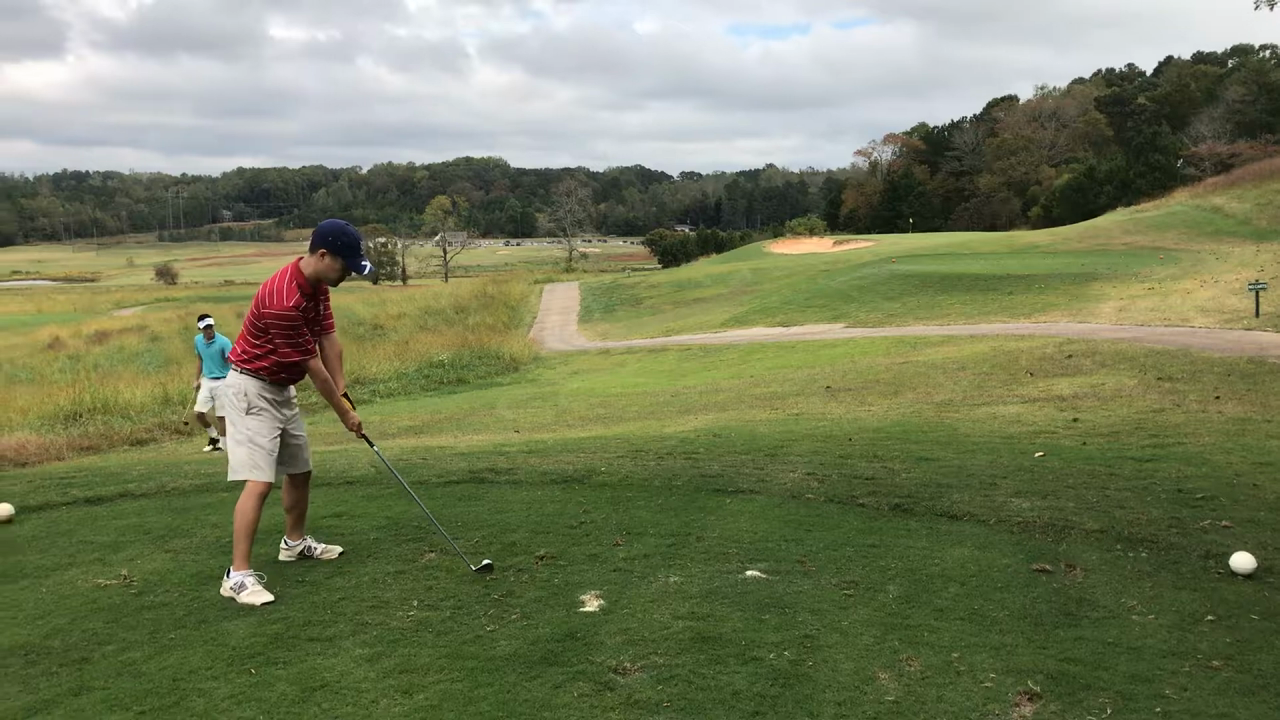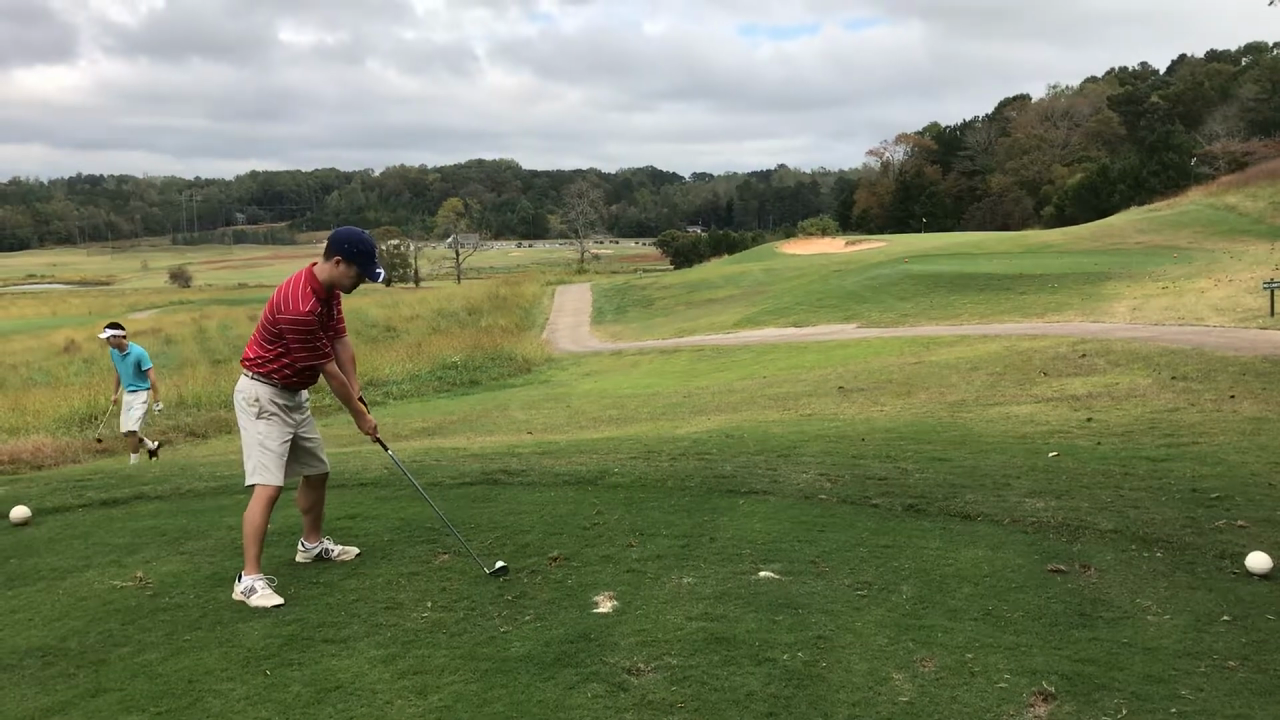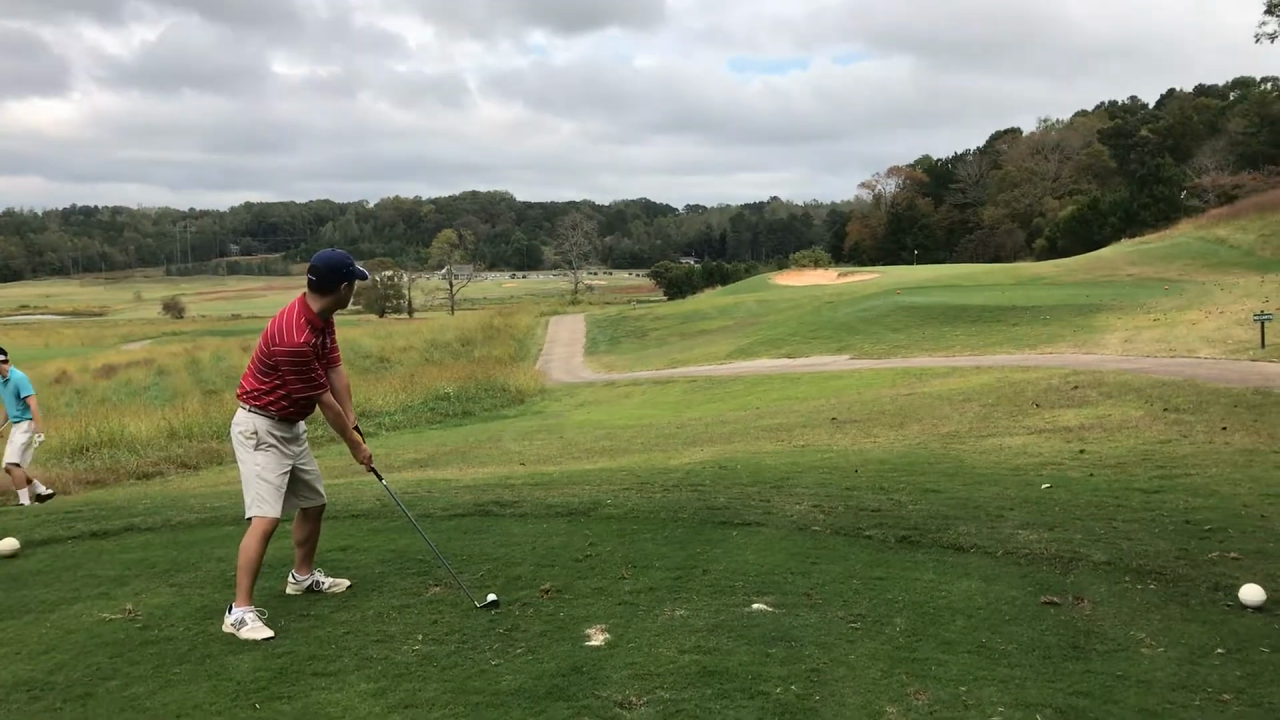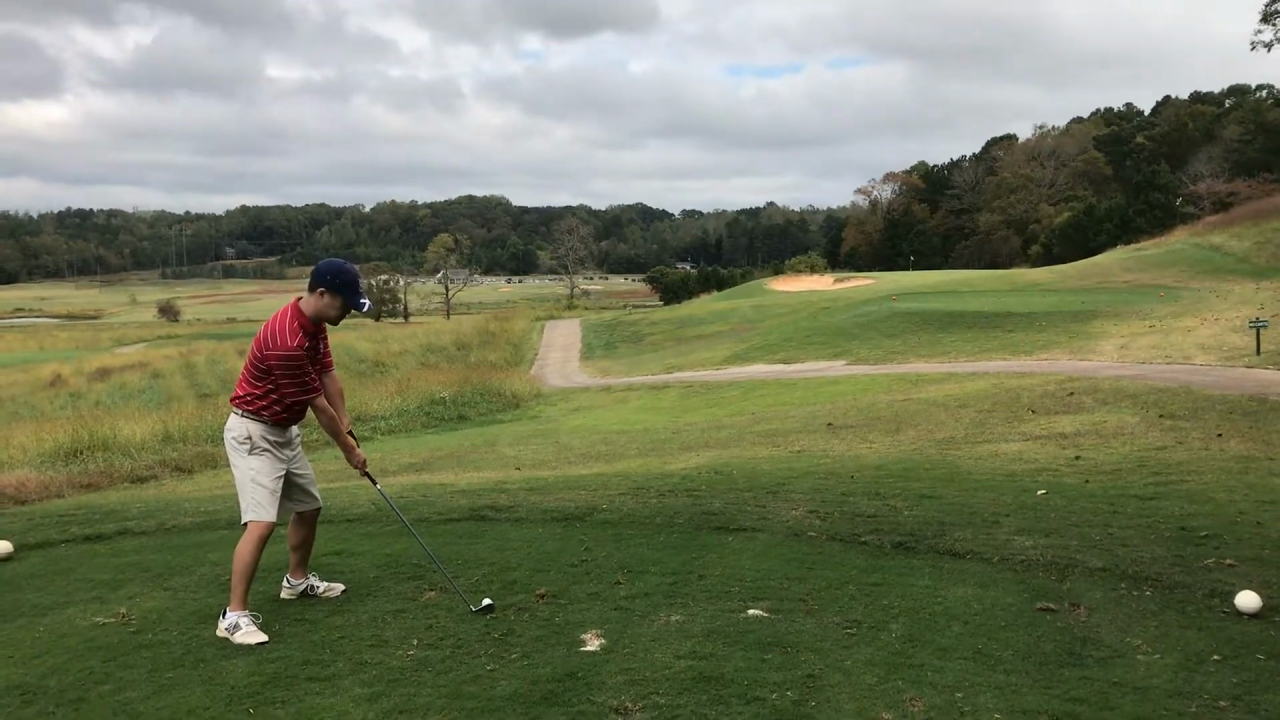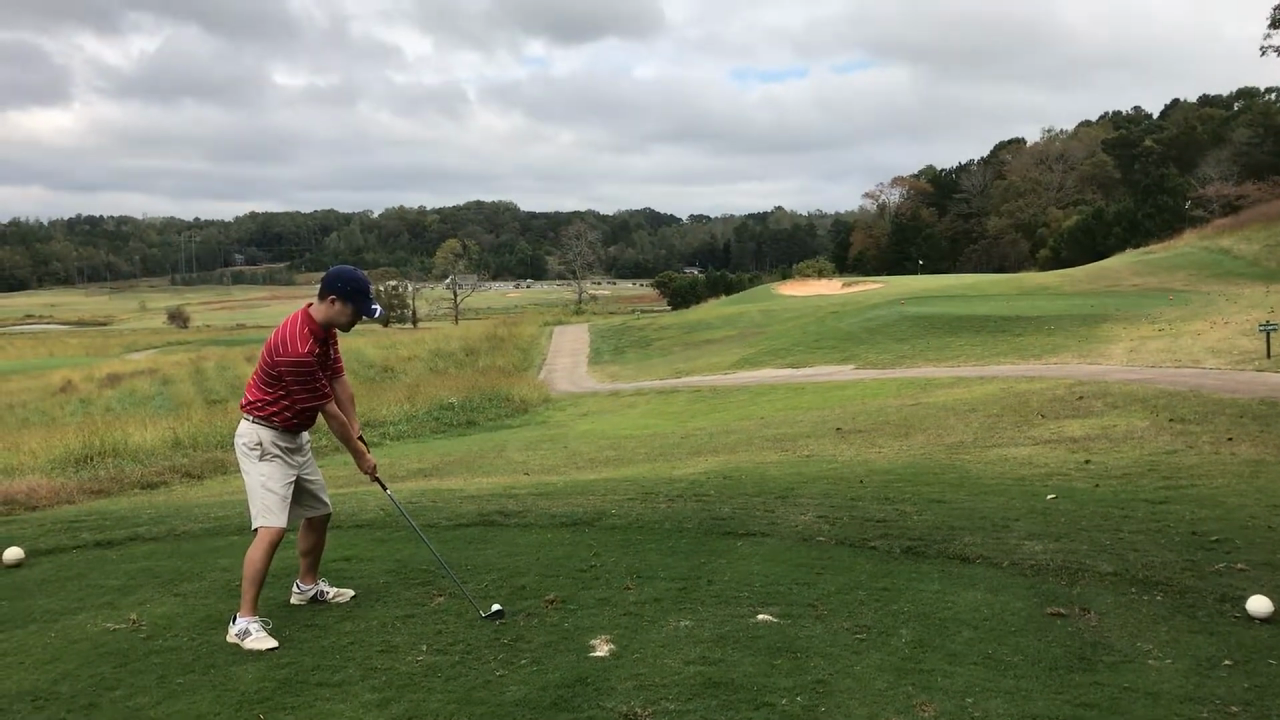
dt=1s
person 1, frame 1
left shoulder: (316, 284)
right shoulder: (284, 300)
left elbow: (328, 340)
right elbow: (313, 366)
left wrist: (344, 394)
right wrist: (343, 413)
left hip: (280, 389)
right hip: (252, 390)
left knee: (298, 471)
right knee: (258, 482)
left ankle: (294, 542)
right ankle: (238, 574)
person 1, frame 2
left shoulder: (328, 289)
right shoulder: (298, 305)
left elbow: (341, 344)
right elbow: (328, 370)
left wrist: (359, 396)
right wrist: (359, 415)
left hip: (293, 393)
right hip: (264, 395)
left knee: (316, 471)
right knee: (267, 486)
left ankle: (312, 543)
right ankle: (249, 578)
person 1, frame 3
left shoulder: (321, 319)
right shoulder: (294, 337)
left elbow: (337, 373)
right elbow: (325, 401)
left wrist: (355, 426)
right wrist: (354, 445)
left hip: (290, 426)
right hip: (262, 428)
left knee: (313, 502)
right knee: (266, 518)
left ankle: (303, 575)
right ankle: (240, 611)
person 1, frame 4
left shoulder: (314, 323)
right shoulder: (286, 341)
left elbow: (328, 377)
right elbow: (318, 405)
left wrist: (348, 429)
right wrist: (348, 449)
left hip: (283, 430)
right hip: (254, 433)
left knee: (308, 505)
right knee: (261, 522)
left ankle: (297, 580)
right ankle: (234, 615)
person 1, frame 5
left shoulder: (324, 329)
right shoulder: (298, 347)
left elbow: (339, 383)
right elbow: (329, 411)
left wrist: (359, 436)
right wrist: (359, 455)
left hip: (294, 436)
right hip: (265, 439)
left knee: (318, 511)
right knee: (272, 528)
left ankle: (307, 585)
right ankle: (244, 620)
